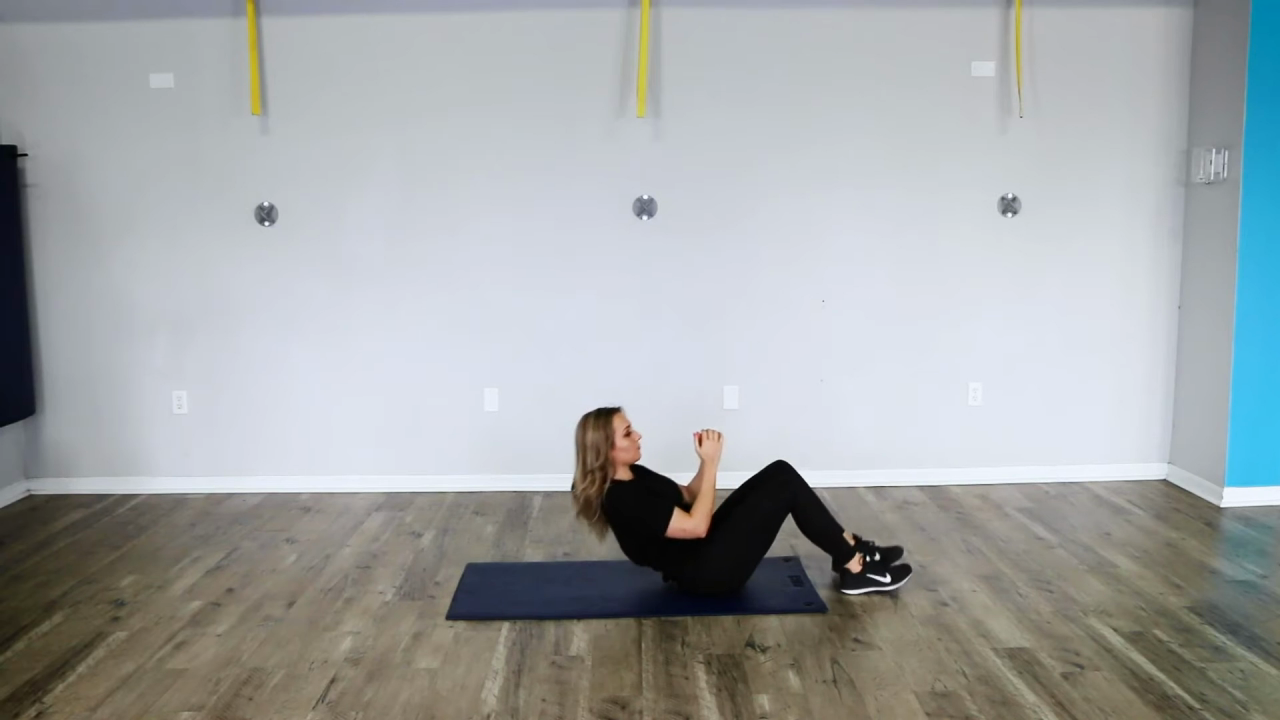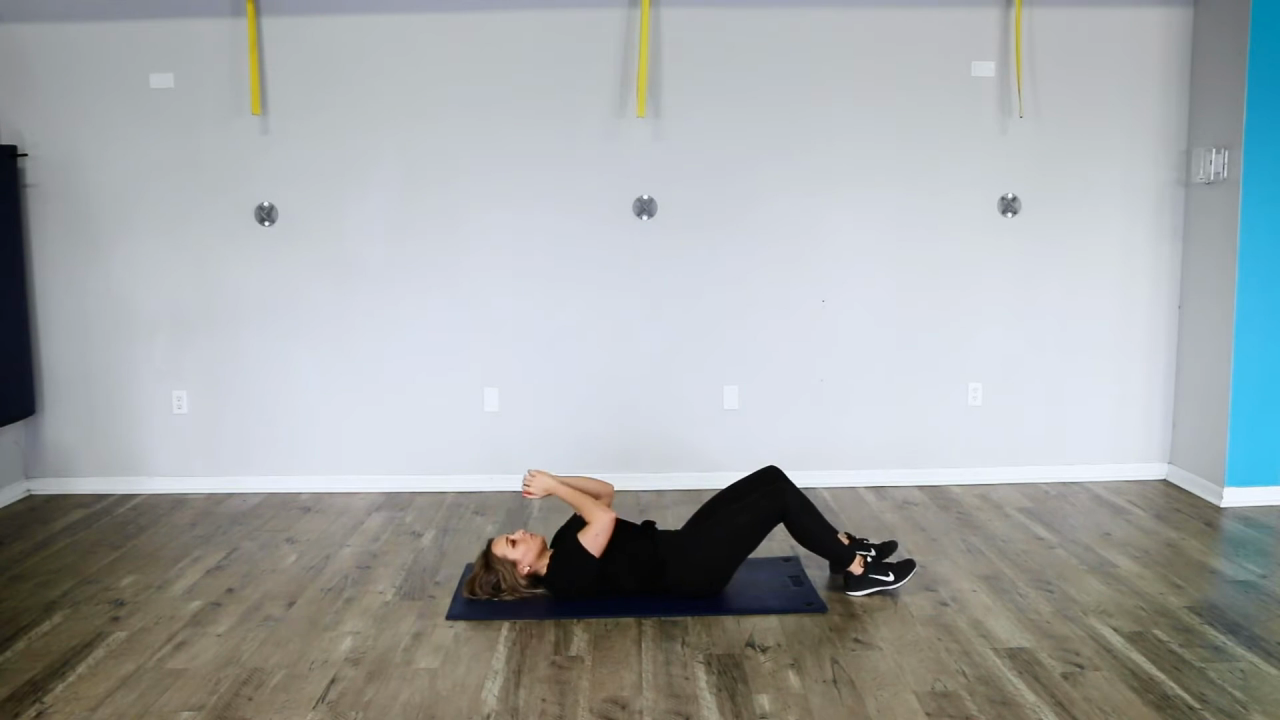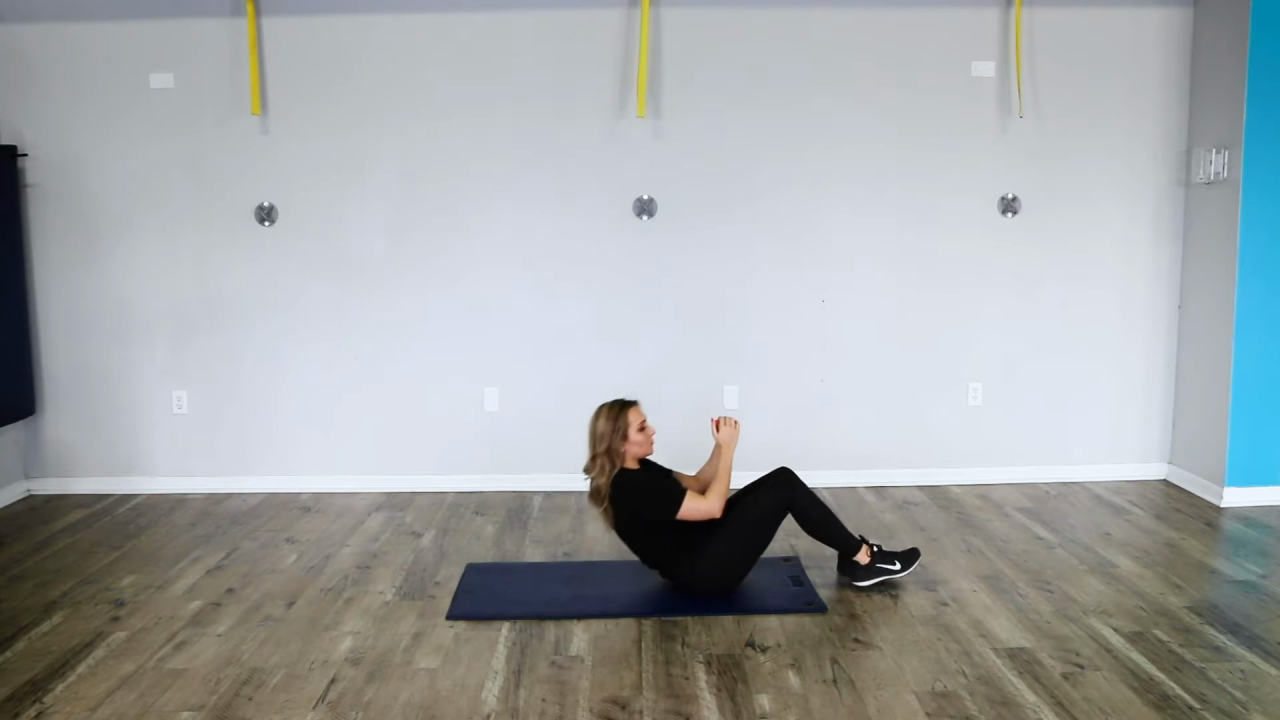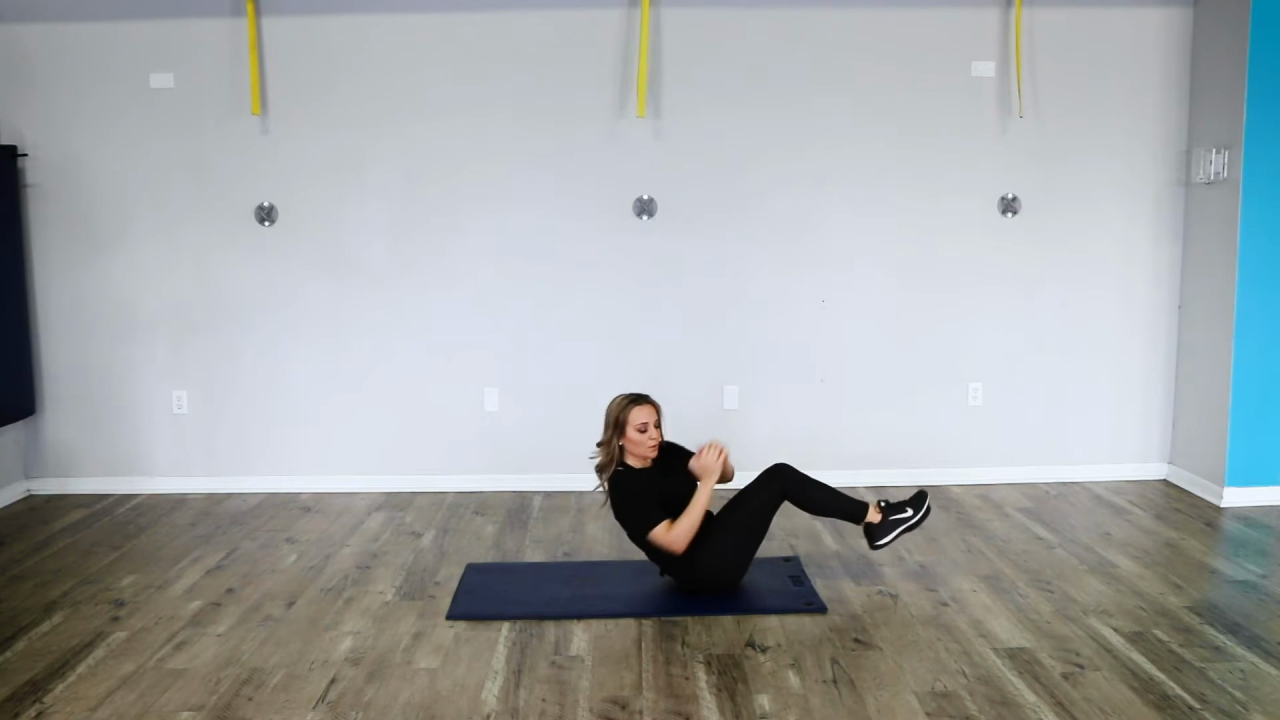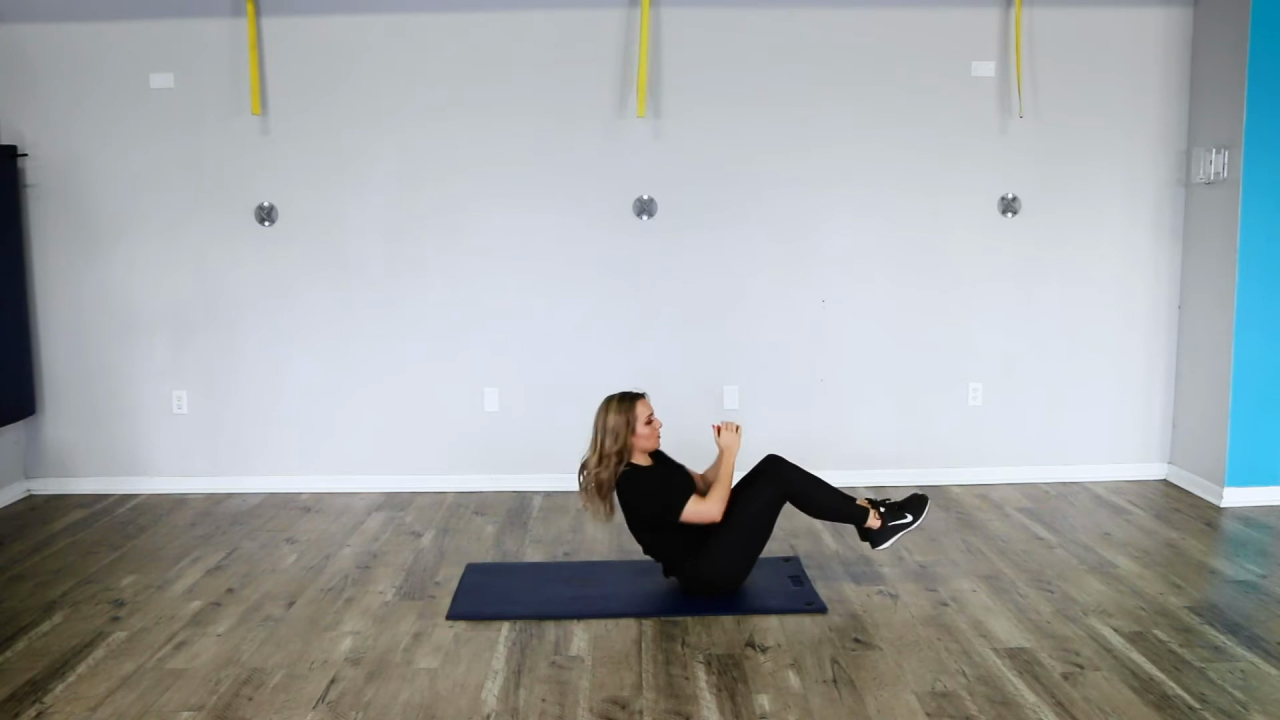
dt=1s
person 1, frame 1
left shoulder: (632, 476)
right shoulder: (623, 500)
left elbow: (688, 497)
right elbow: (697, 525)
left wrist: (705, 461)
right wrist: (711, 462)
left hip: (709, 549)
right hip: (709, 571)
left knee: (780, 472)
right knee: (788, 488)
left ankle: (850, 547)
right ankle: (855, 571)
person 1, frame 2
left shoulder: (561, 543)
right shoulder: (567, 575)
left elbow: (607, 494)
right elbow: (604, 519)
left wrist: (555, 481)
right wrist: (553, 487)
left hip: (678, 547)
right hip: (690, 570)
left knee: (772, 479)
right knee: (781, 498)
left ankle: (847, 547)
right ankle: (859, 572)
person 1, frame 3
left shoulder: (636, 471)
right shoulder: (633, 488)
left elbow: (697, 486)
right elbow: (713, 506)
left wrist: (719, 446)
right wrist: (728, 448)
left hip: (701, 547)
right hip: (702, 572)
left knee: (782, 478)
right knee: (786, 491)
left ankle: (854, 552)
right ankle: (864, 561)
person 1, frame 4
left shoulder: (663, 453)
right shoulder: (627, 488)
left elbow: (722, 475)
right elbow: (675, 543)
left wrist: (719, 464)
right wrist: (708, 481)
left hip: (710, 547)
right hip: (702, 570)
left knee: (780, 473)
right knee: (777, 480)
left ankle: (875, 518)
right ankle: (877, 519)
person 1, frame 5
left shoulder: (653, 459)
right shoulder: (637, 487)
left elbow: (703, 486)
right elbow: (712, 511)
left wrist: (723, 454)
right wrist: (728, 457)
left hip: (710, 546)
right hip: (709, 570)
left knee: (773, 466)
right knee: (780, 479)
left ankle: (867, 510)
right ankle: (876, 523)
